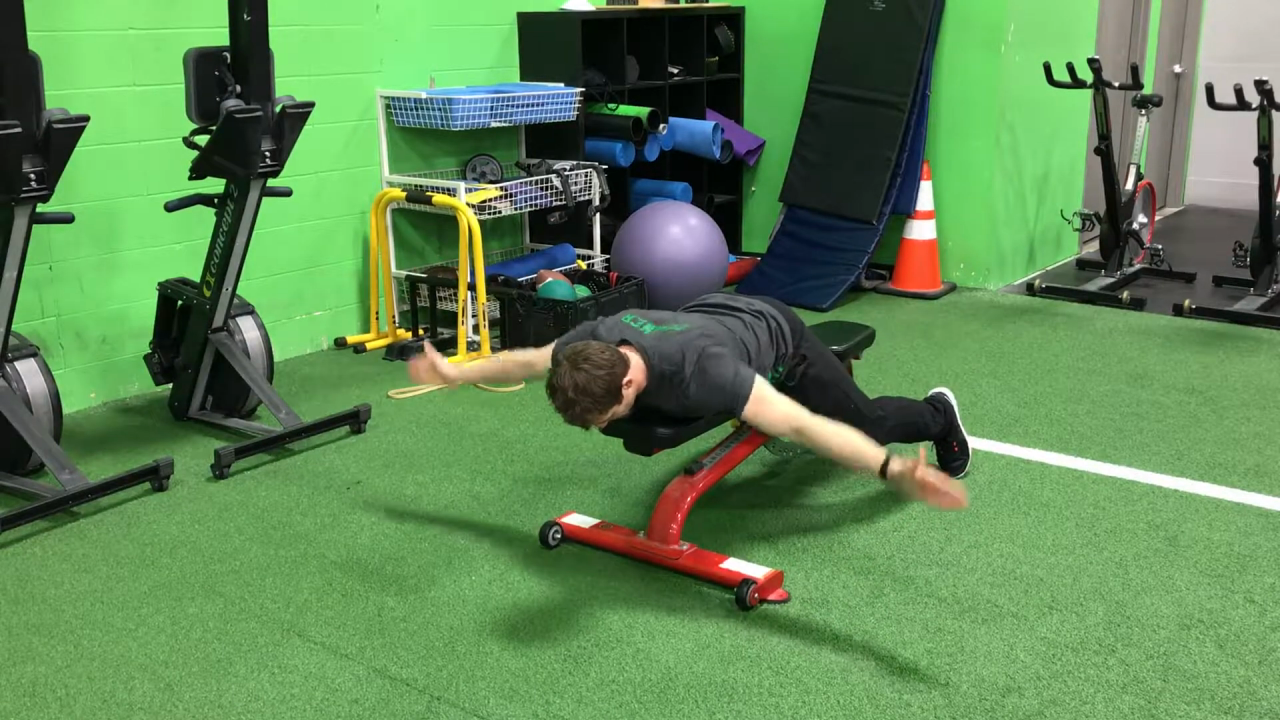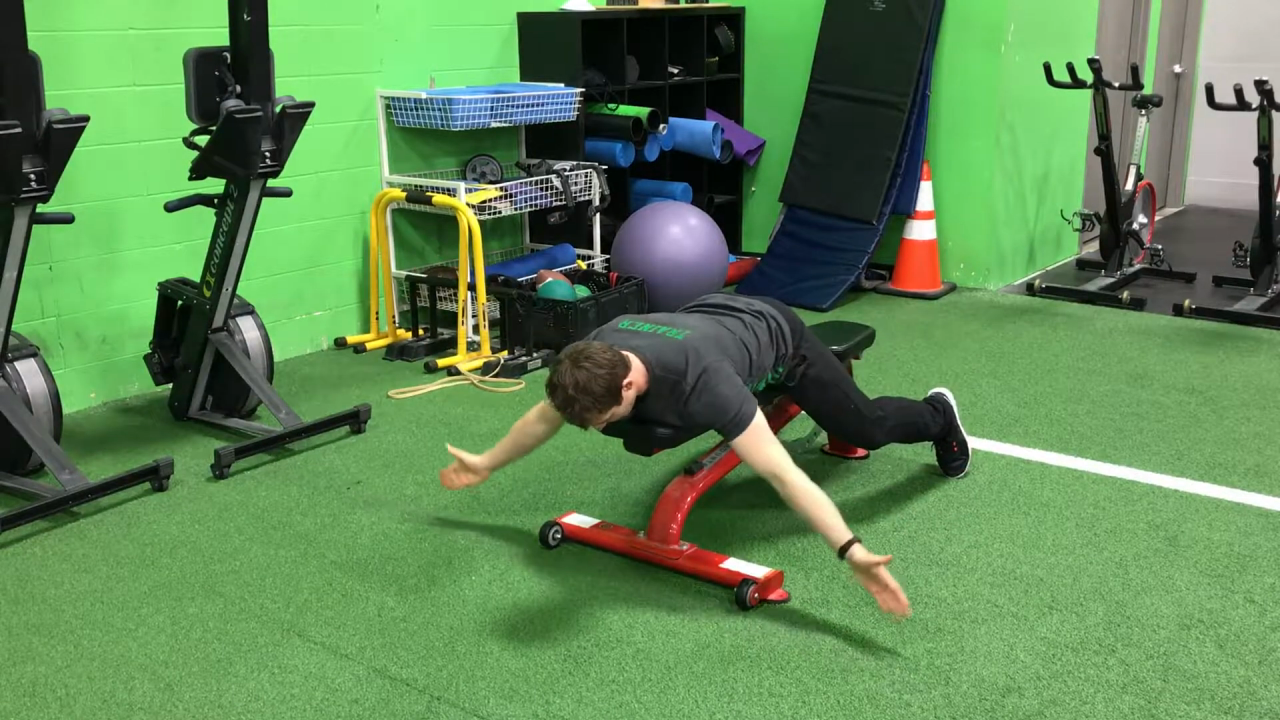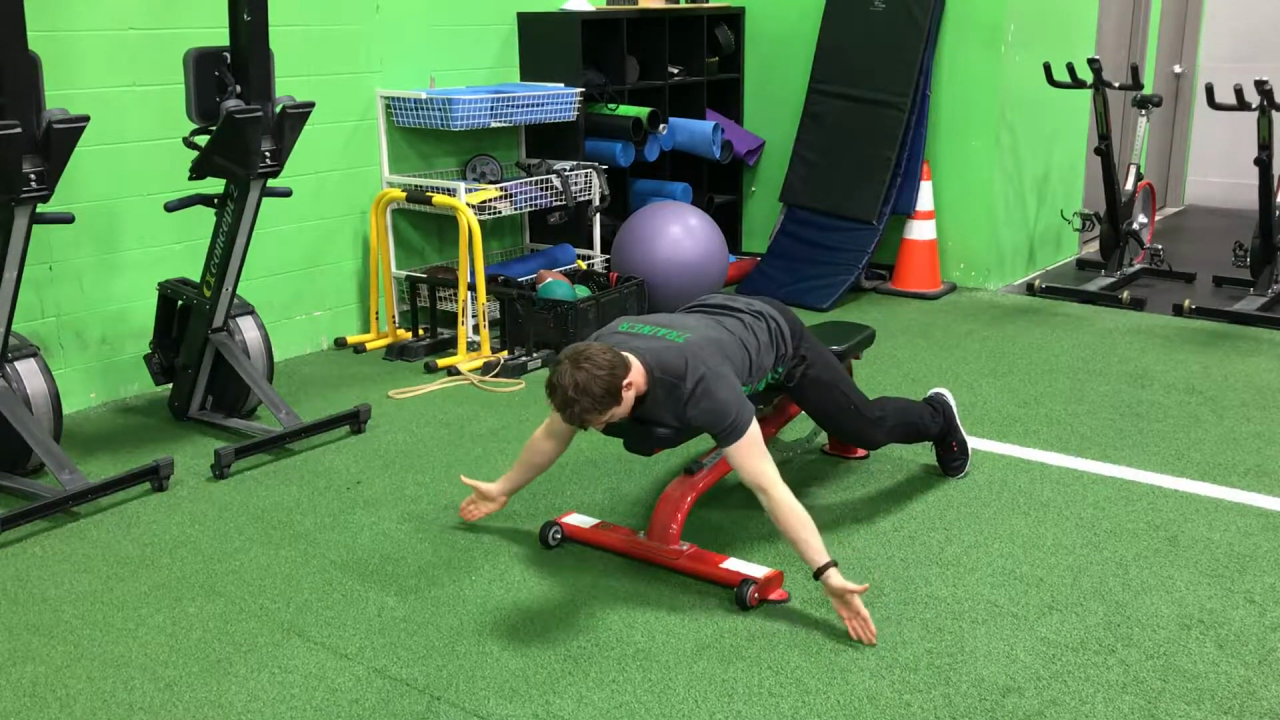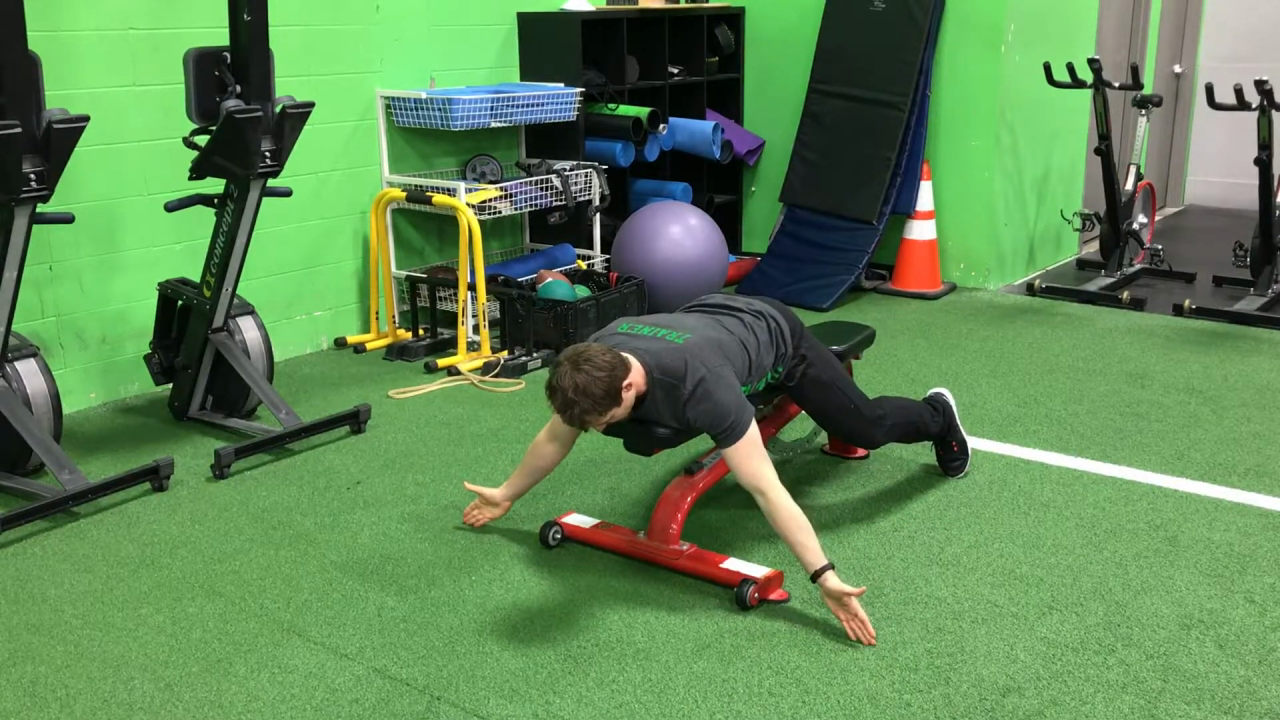
dt=0.3s
person 1, frame 1
left shoulder: (696, 369)
right shoulder: (594, 347)
left elbow: (802, 423)
right elbow: (529, 361)
left wrist: (892, 468)
right wrist: (455, 371)
left hip: (776, 336)
right hip: (719, 317)
left knee: (867, 420)
left ankle: (938, 416)
person 1, frame 2
left shoulder: (698, 382)
right shoulder: (594, 357)
left elbow: (782, 472)
right elbow: (544, 416)
left wrist: (852, 552)
right wrist: (485, 463)
left hip: (774, 334)
right hip: (715, 314)
left knee: (864, 425)
left ankle: (937, 416)
person 1, frame 3
left shoulder: (698, 385)
right shoulder: (592, 363)
left elbow: (768, 487)
right elbow: (552, 433)
left wrist: (828, 574)
right wrist: (503, 490)
left hip: (777, 337)
right hip: (717, 316)
left knee: (867, 427)
left ankle: (937, 415)
person 1, frame 4
left shoulder: (698, 385)
right shoulder: (591, 364)
left elbow: (766, 490)
right elbow: (554, 437)
left wrist: (825, 577)
right wrist: (505, 495)
left hip: (775, 335)
right hip: (716, 315)
left knee: (866, 425)
left ankle: (937, 415)
